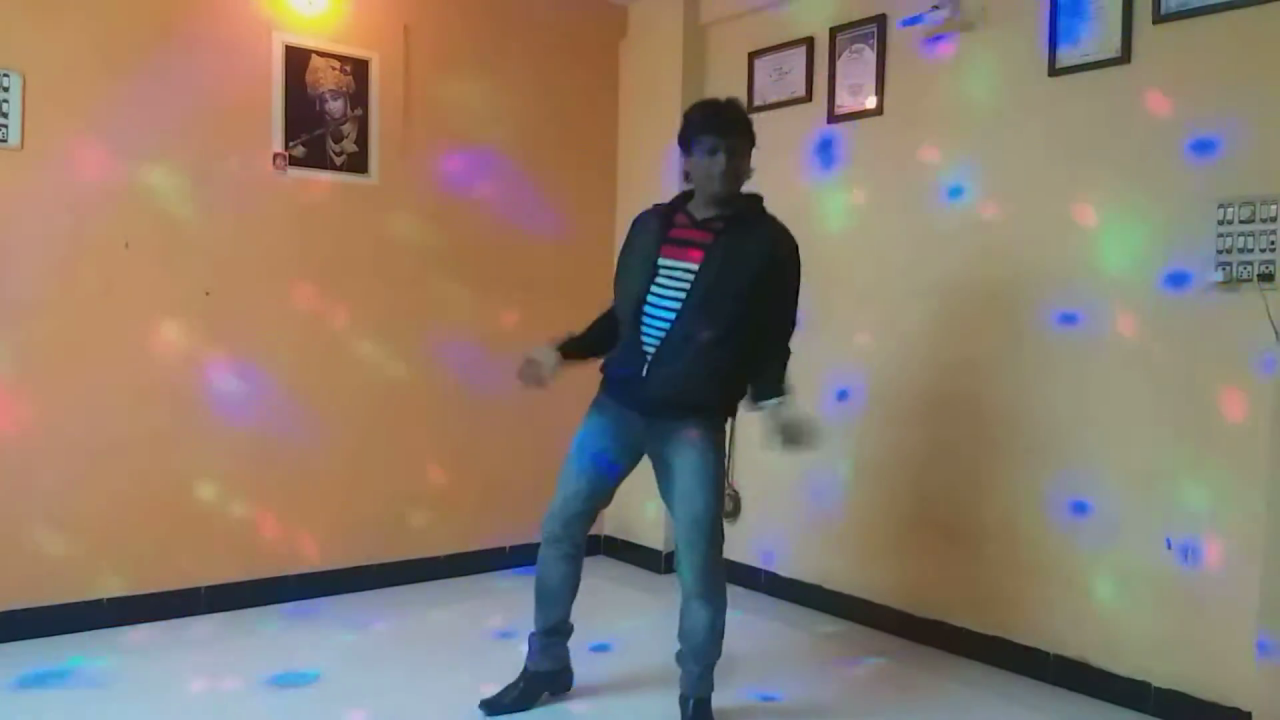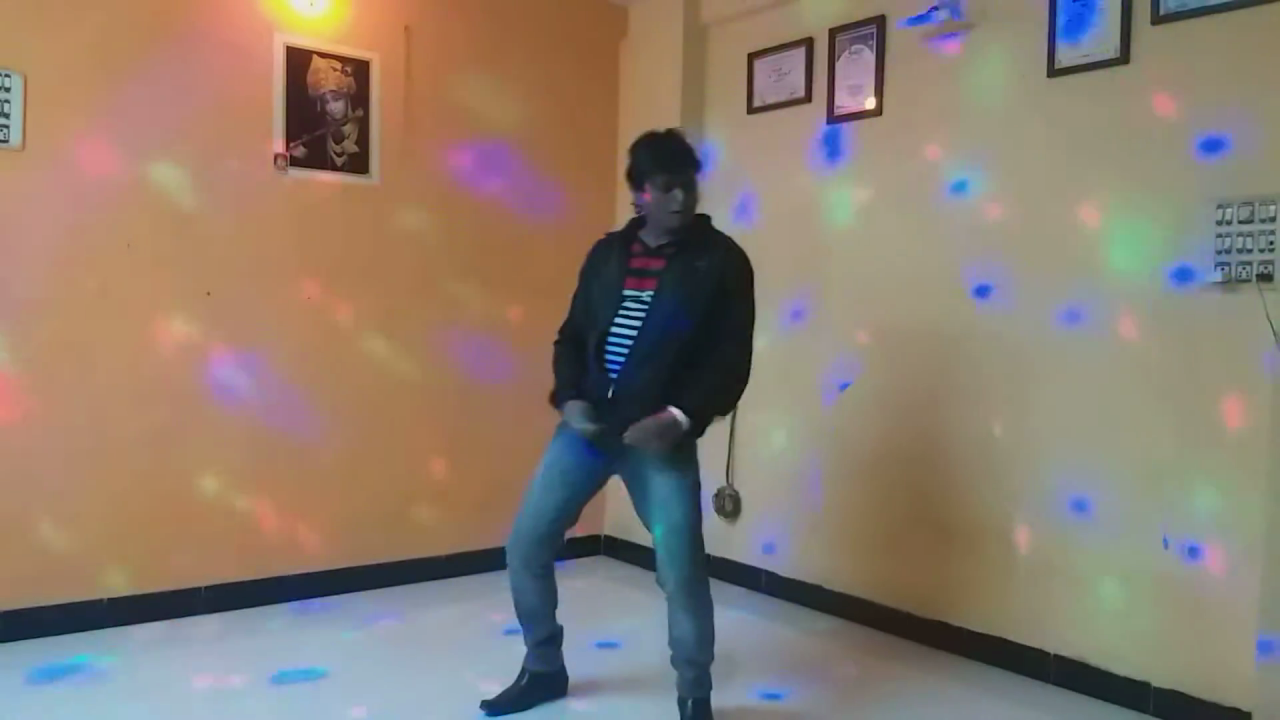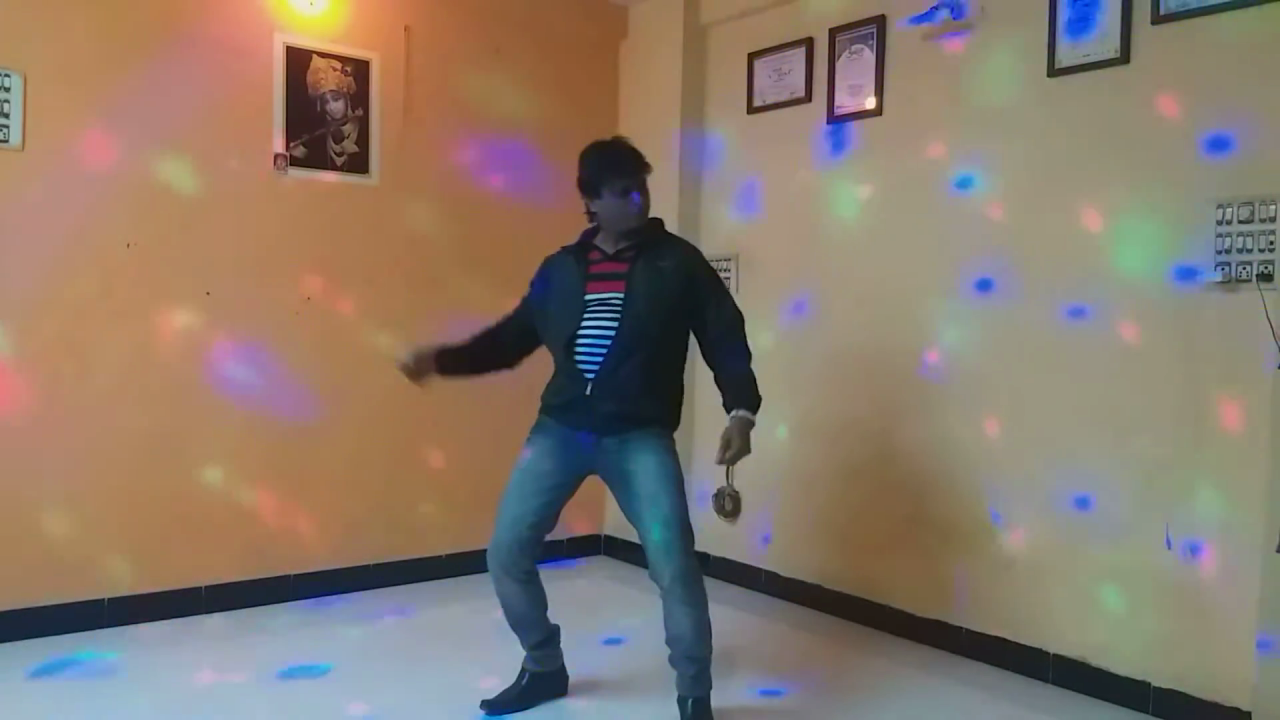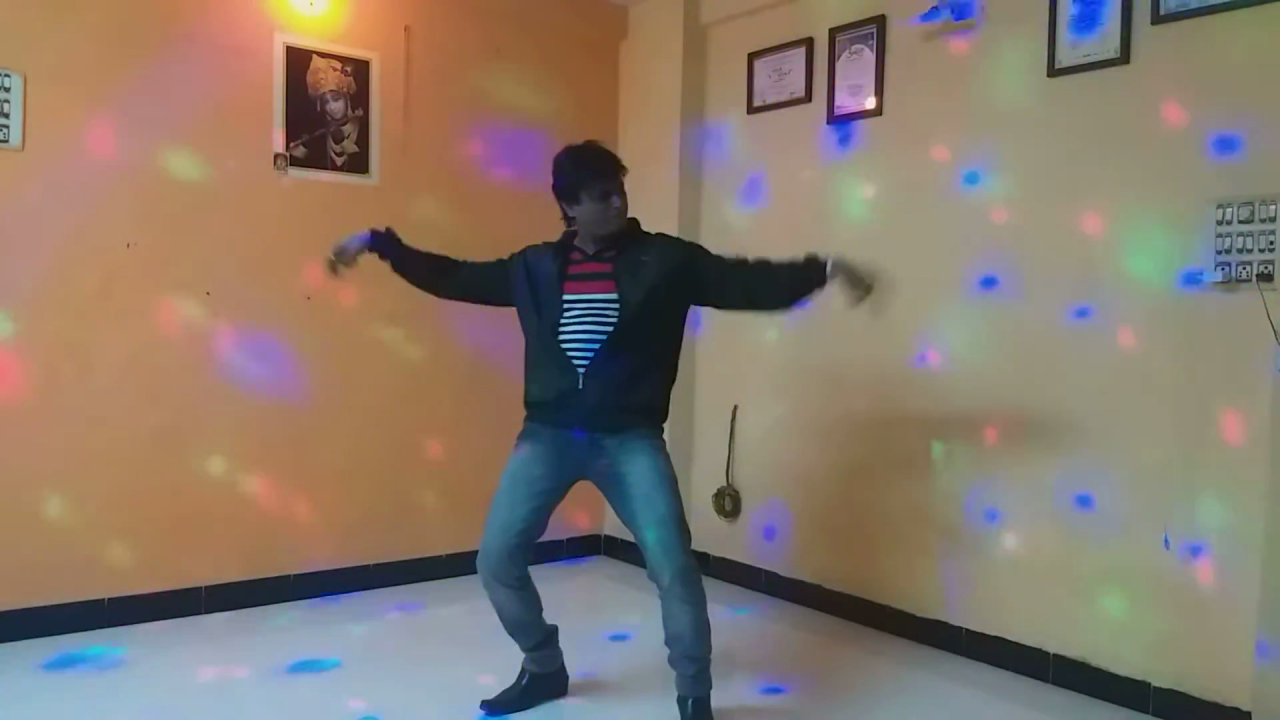
dt=0.4s
person 1, frame 1
left shoulder: (766, 241)
right shoulder: (650, 226)
left elbow: (771, 340)
left wrist: (773, 398)
right wrist: (564, 351)
left hip: (691, 422)
right hip: (616, 405)
left knee: (698, 562)
right knee: (560, 531)
right ankle: (546, 665)
person 1, frame 2
left shoulder: (722, 261)
right shoulder: (607, 255)
left elbow: (731, 363)
right elbow: (571, 337)
left wrist: (678, 418)
right wrist: (570, 401)
left hip: (662, 438)
right hip: (587, 426)
left knee: (681, 572)
right knee: (526, 546)
right ankle: (544, 669)
person 1, frame 3
left shoulder: (677, 261)
right shoulder: (559, 269)
left elbow: (725, 336)
right elbow: (513, 336)
left wrist: (741, 410)
right wrist: (442, 359)
left hip: (639, 436)
right hip: (560, 429)
left knee: (674, 566)
right knee: (507, 552)
right ankle: (543, 668)
person 1, frame 4
left shoulder: (666, 259)
right shoulder: (536, 266)
left elbow: (748, 281)
right elbow: (457, 278)
left wrist: (824, 270)
right wrist: (379, 243)
left hip: (631, 437)
right hip: (548, 433)
left knee: (674, 567)
right knee: (496, 558)
right ankle: (544, 667)
